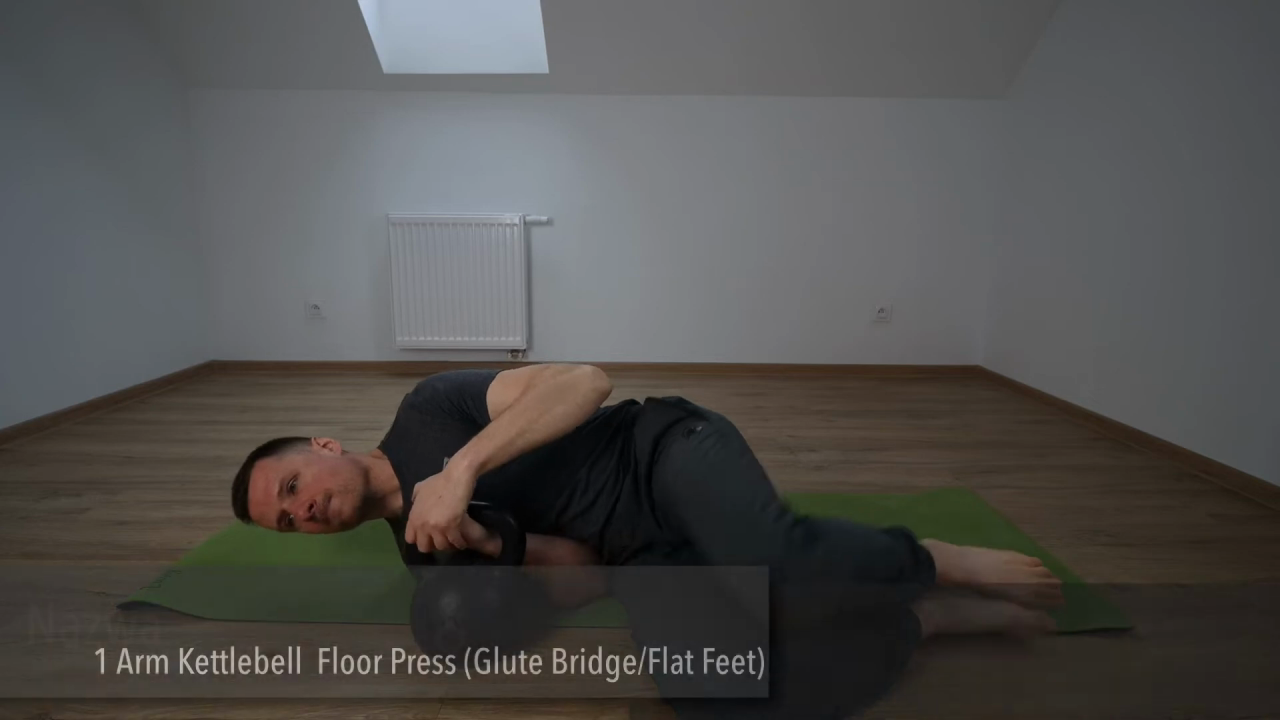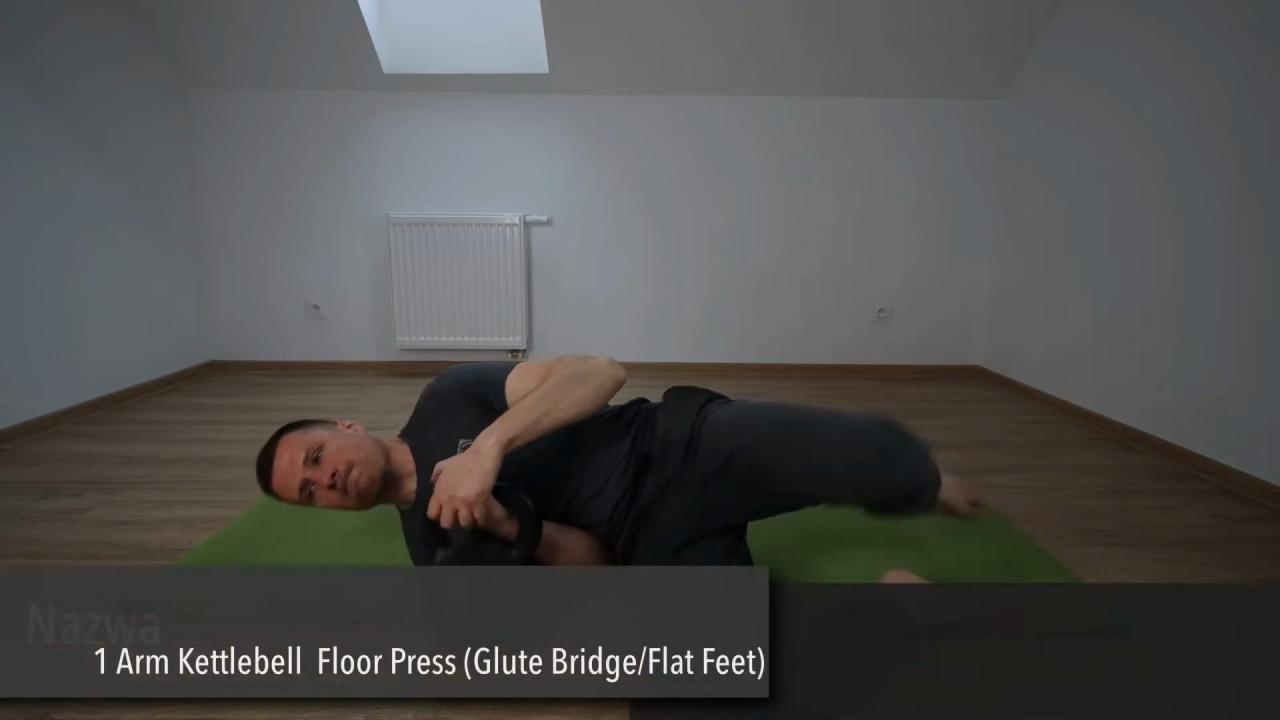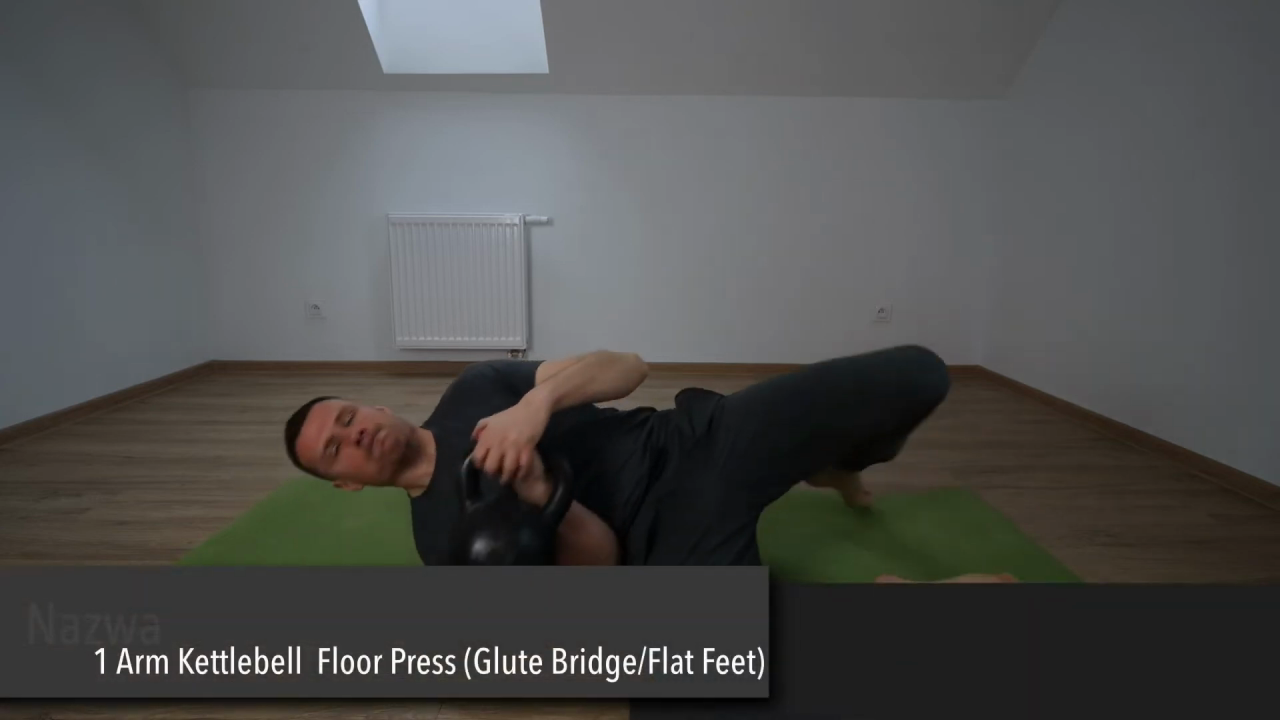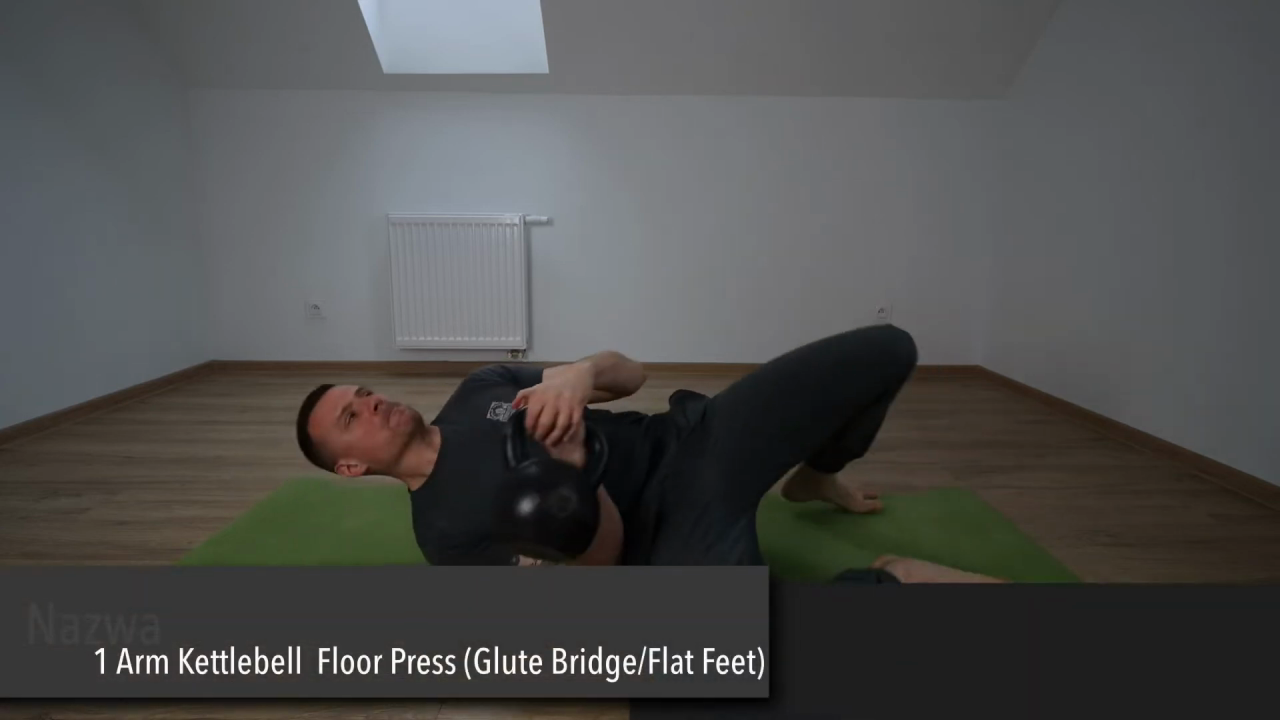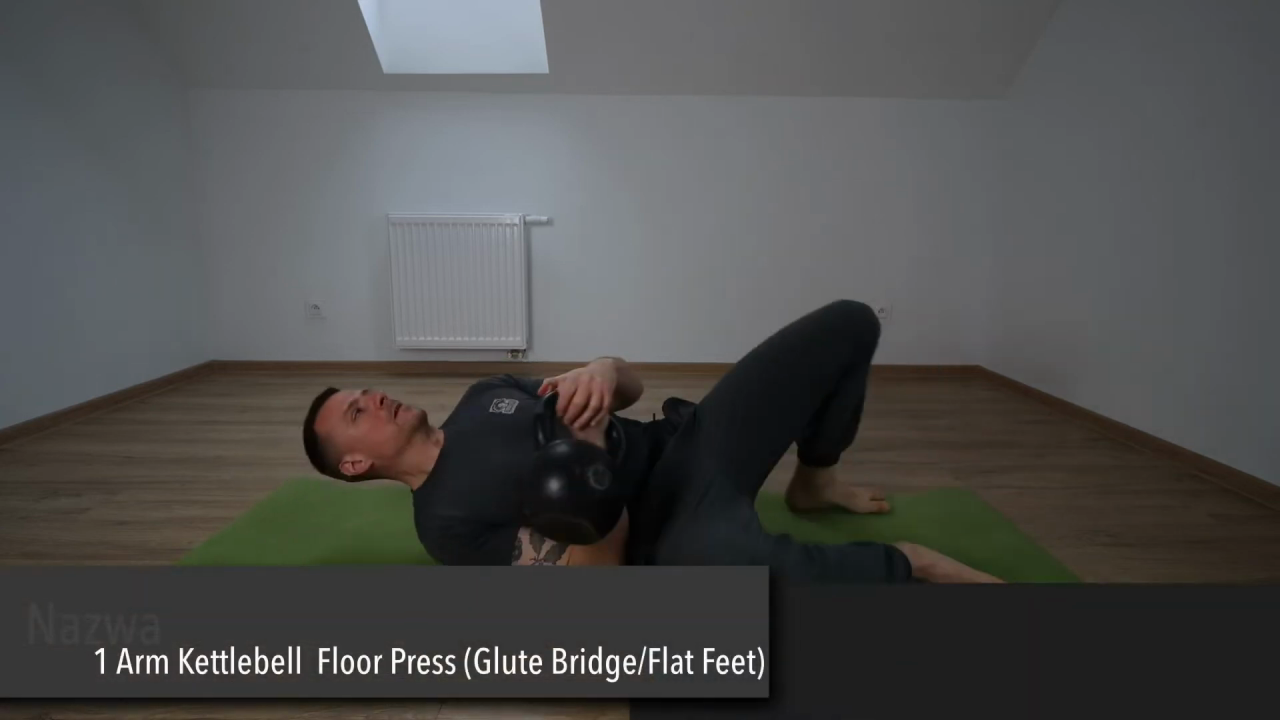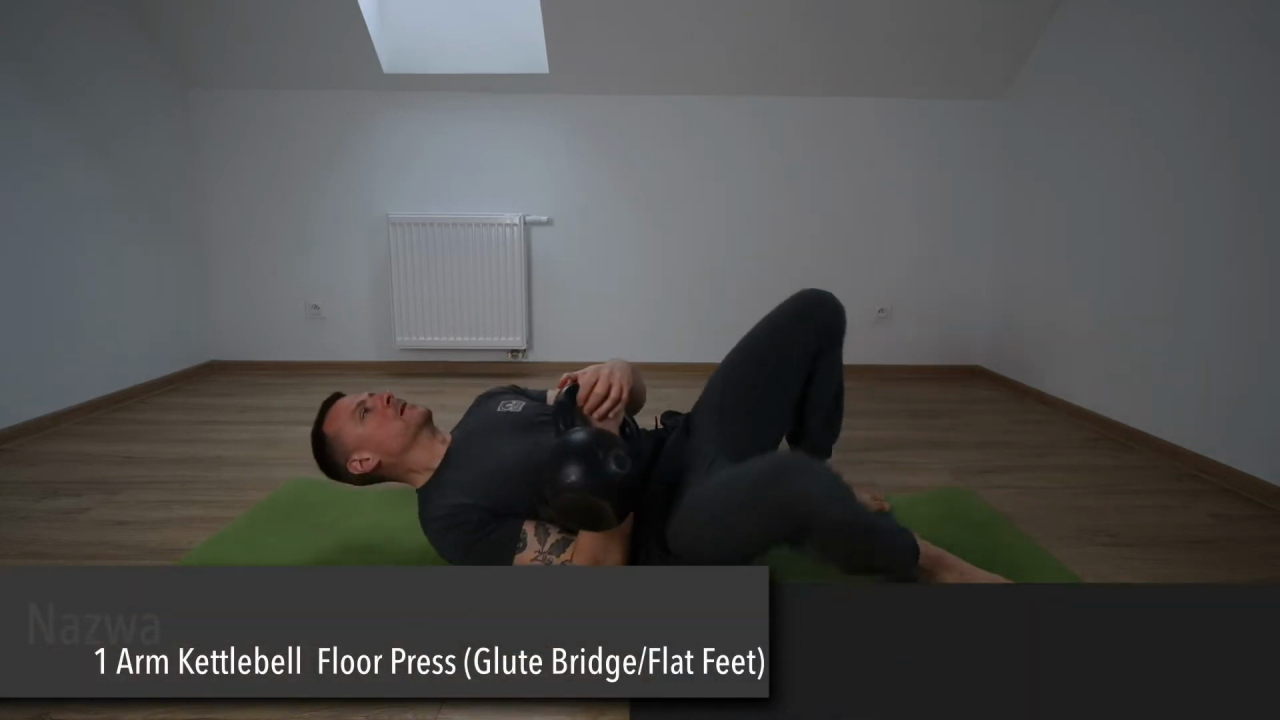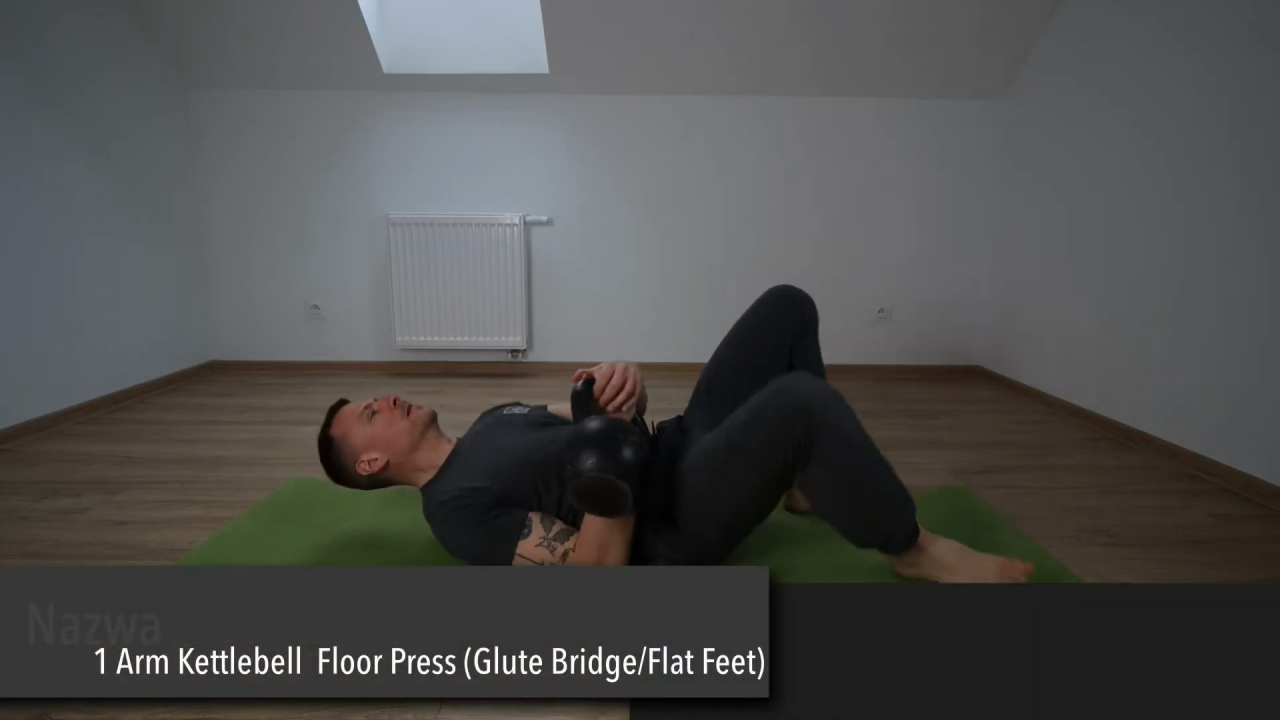
dt=0.2s
person 1, frame 1
left shoulder: (427, 411)
left elbow: (583, 382)
right elbow: (572, 567)
left wrist: (463, 466)
right wrist: (510, 551)
left hip: (675, 456)
right hip: (647, 551)
left knee: (775, 562)
left ankle: (930, 563)
right ankle: (918, 614)
person 1, frame 2
left shoulder: (447, 401)
right shoulder: (432, 545)
left elbow: (601, 373)
right elbow: (586, 565)
left wrist: (492, 444)
right wrist: (501, 528)
left hip: (691, 446)
right hip: (663, 542)
left knee: (886, 457)
left ankle: (919, 490)
person 1, frame 3
left shoulder: (474, 390)
right shoulder: (441, 535)
left elbow: (629, 367)
right elbow: (599, 563)
left wrist: (541, 396)
right wrist: (539, 499)
left hip: (701, 442)
right hip: (675, 542)
left knee: (914, 376)
left ankle: (831, 470)
person 1, frame 4
left shoulder: (479, 390)
right shoulder: (444, 527)
left elbow: (628, 371)
right elbow: (597, 565)
left wrist: (579, 374)
right wrist: (569, 471)
left hip: (697, 439)
right hip: (673, 531)
left knee: (886, 350)
left ankle: (816, 480)
right ankle: (891, 582)
person 1, frame 5
left shoulder: (482, 398)
right shoulder: (446, 520)
left elbow: (633, 384)
right elbow: (597, 571)
left wrist: (602, 372)
left hip: (691, 439)
right hip: (677, 525)
left knee: (848, 324)
right knee: (749, 566)
left ankle: (815, 480)
right ankle: (905, 565)
person 1, frame 6
left shoulder: (488, 407)
right shoulder: (451, 514)
left elbow: (636, 397)
right elbow: (601, 570)
left wrist: (615, 374)
left hip: (685, 442)
right hip: (686, 530)
left knee: (815, 311)
right knee: (794, 483)
left ankle: (822, 484)
right ankle: (916, 563)
person 1, frame 7
left shoulder: (490, 423)
right shoulder: (456, 507)
left elbow: (586, 418)
right elbow: (595, 572)
left wrist: (620, 379)
left hip: (680, 446)
right hip: (684, 511)
left knee: (787, 305)
right knee: (804, 396)
left ankle: (811, 485)
right ankle: (914, 550)
